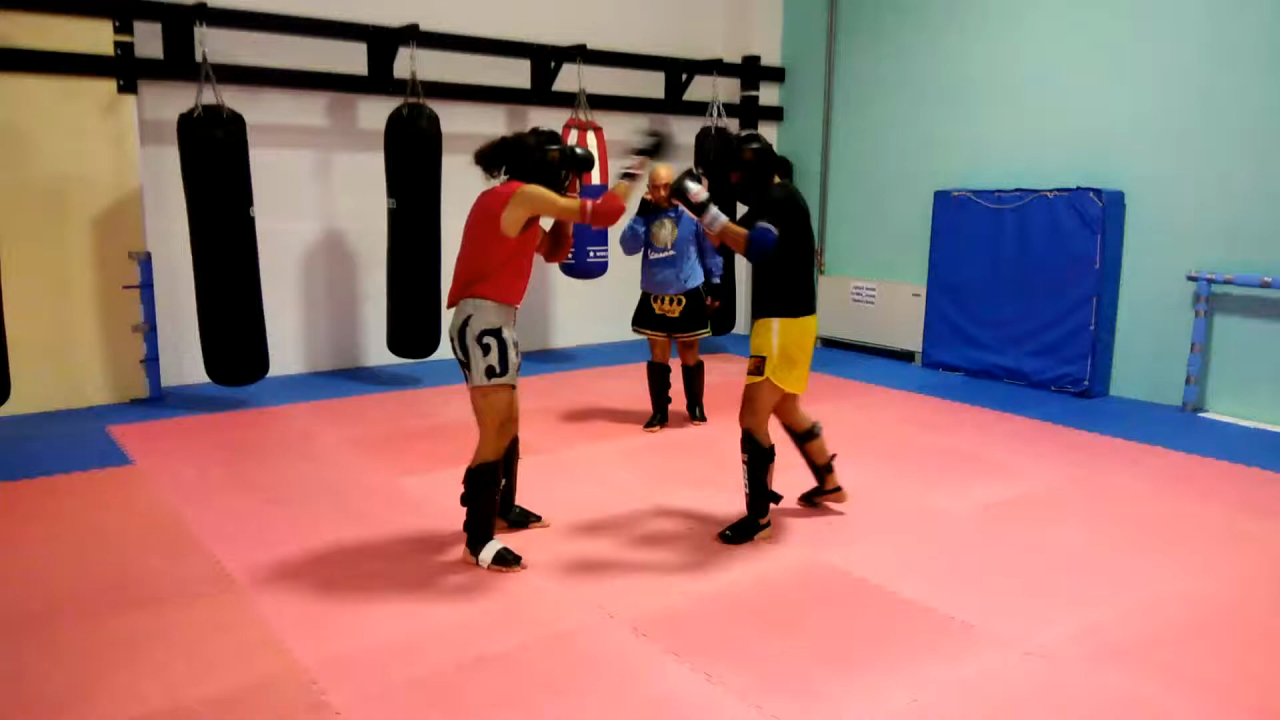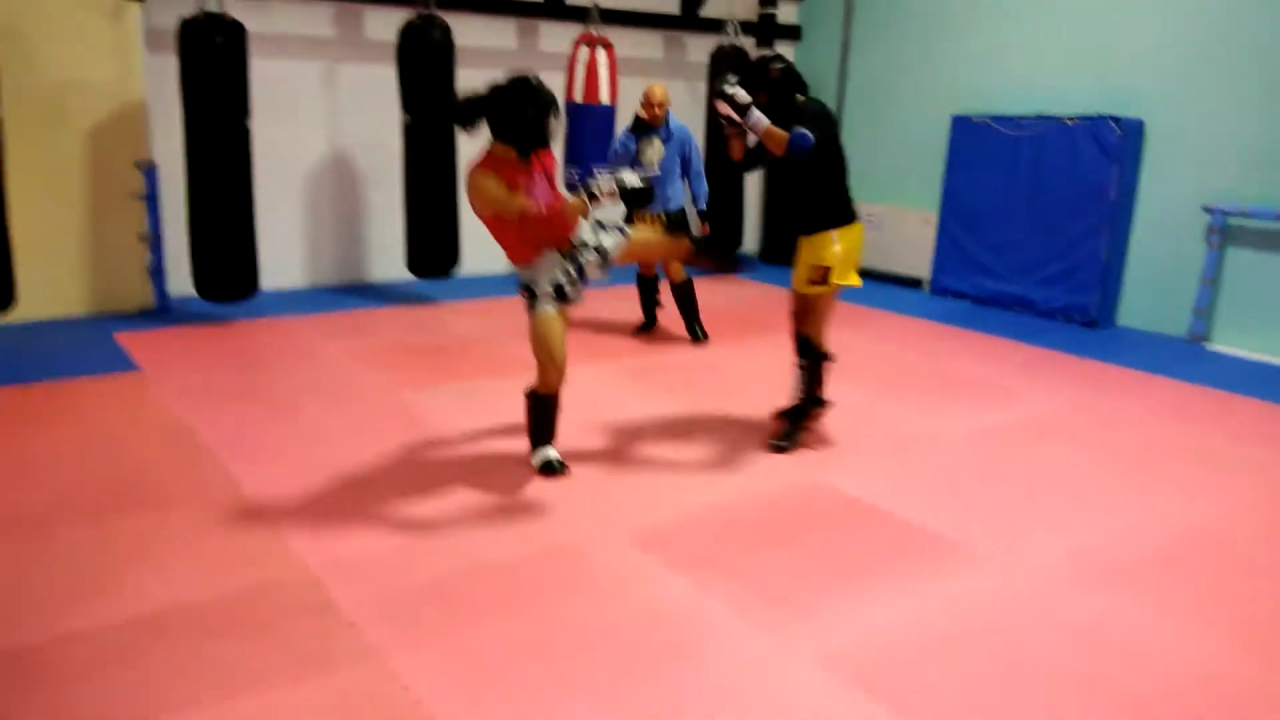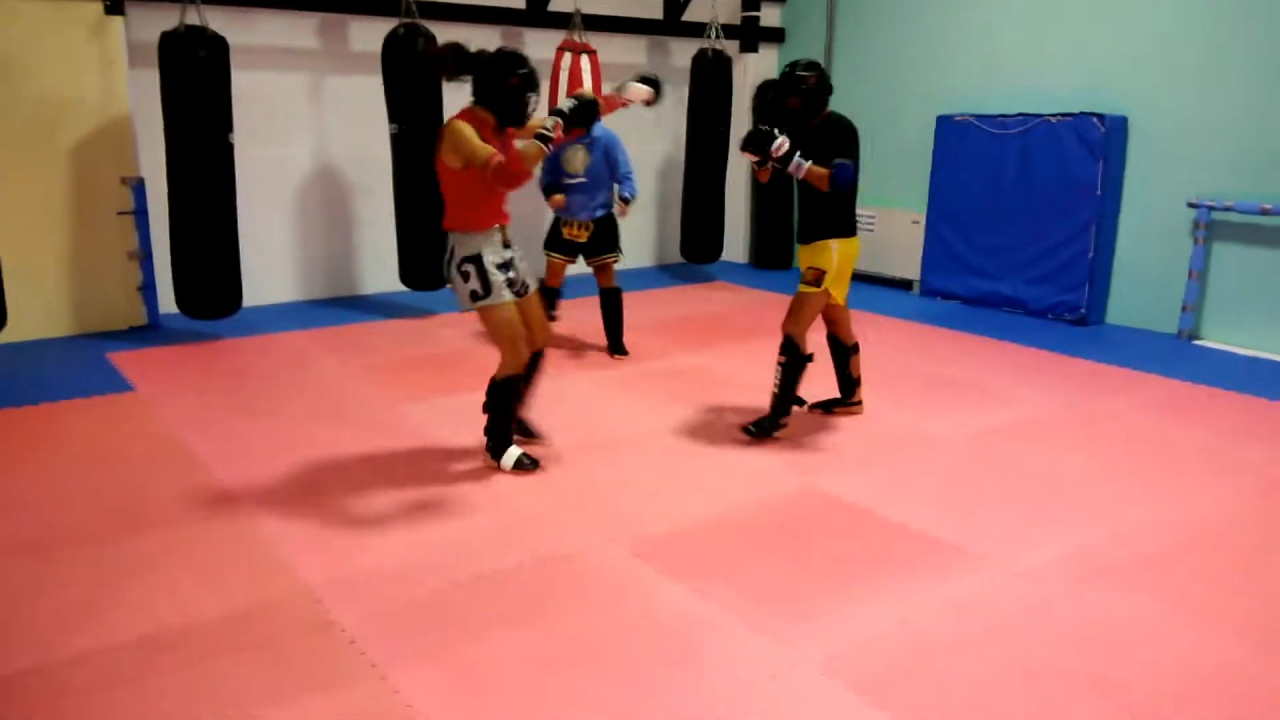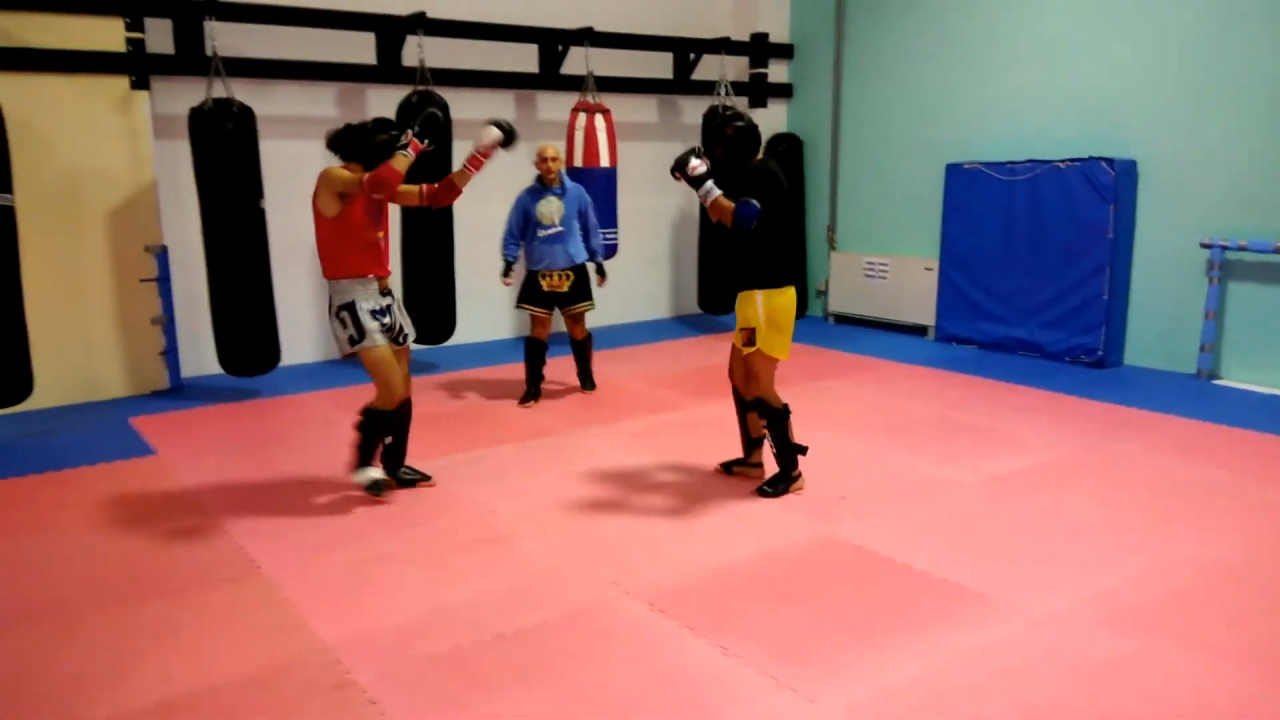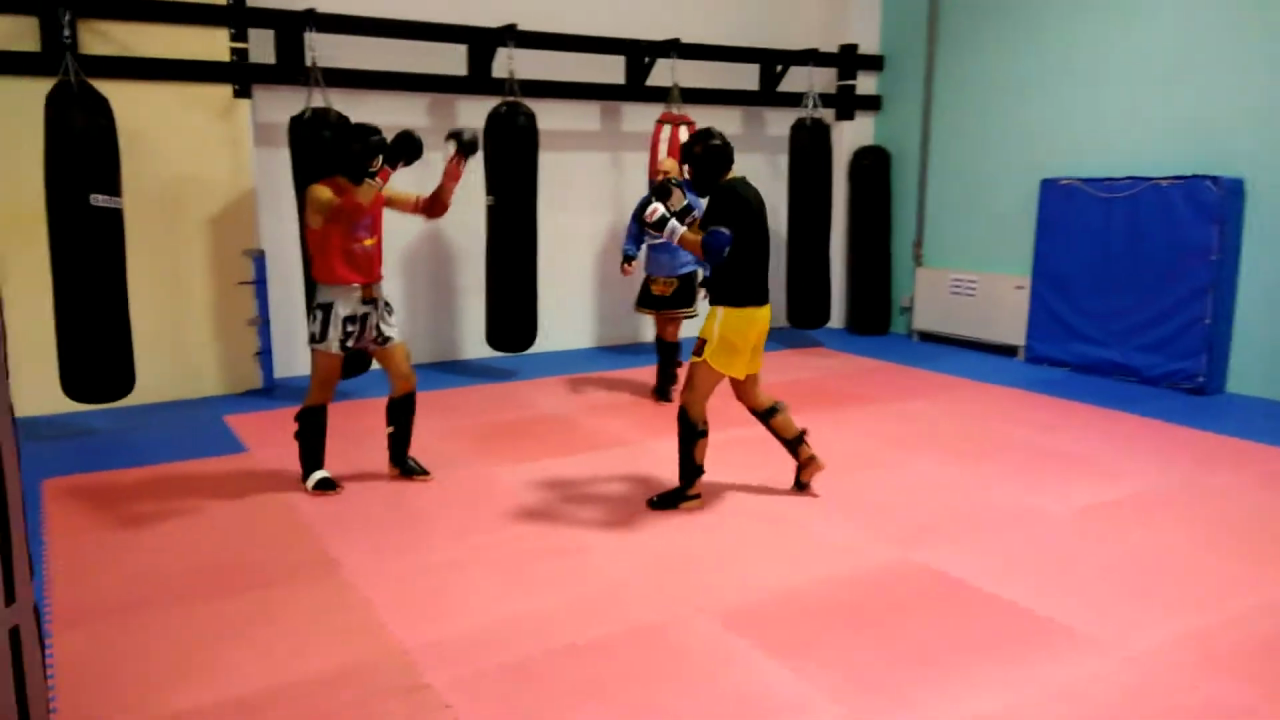
dt=0.7s
person 1, frame 1
left shoulder: (498, 199)
right shoulder: (525, 195)
left elbow: (555, 250)
right elbow: (603, 212)
left wrist: (566, 192)
right wrist: (636, 164)
left hip: (484, 321)
right hip: (486, 324)
left knee: (509, 423)
right knee: (495, 435)
left ankle: (503, 508)
right ankle: (478, 540)
person 1, frame 2
left shoulder: (533, 150)
right shoulder: (482, 181)
right elbow: (541, 223)
right wrist: (601, 191)
left hip: (581, 238)
right hip: (542, 272)
left knee: (669, 246)
right knee: (552, 369)
right ankle: (542, 446)
person 1, frame 3
left shoulder: (497, 127)
right shoulder: (460, 131)
left elbow: (542, 134)
right elbow: (510, 175)
right wrist: (554, 125)
left hip: (498, 244)
right hip: (474, 252)
left knee: (538, 337)
right knee: (518, 350)
left ankle: (509, 413)
right ankle: (499, 445)
person 1, frame 4
left shoulder: (378, 187)
right shoulder: (333, 180)
left elbow: (438, 195)
right elbow: (383, 181)
left wrist: (480, 154)
right wrist: (414, 141)
left hip: (384, 294)
right hip: (353, 299)
left knee: (400, 387)
right knee: (391, 389)
left ankle: (393, 464)
right ankle: (365, 464)
person 1, frame 5
left shoulder: (377, 192)
right shoulder: (320, 193)
left elbow: (432, 208)
right elbow: (349, 211)
left wrist: (454, 167)
right wrist: (385, 167)
left hip: (373, 300)
right hip: (336, 302)
left knee: (405, 379)
right knee: (323, 388)
left ankle: (400, 456)
right ankle: (312, 468)
person 2, frame 1
left shoulder: (780, 199)
right shoulder: (770, 199)
left elbow: (757, 246)
right elbow: (736, 241)
left wrist: (706, 211)
right wrist: (702, 207)
left hip: (785, 323)
right hip: (782, 319)
left knee: (752, 417)
right knee: (787, 410)
left ankle: (758, 515)
right ankle: (828, 483)
person 2, frame 2
left shoulder: (813, 113)
right shoulder: (784, 119)
left elbow: (794, 150)
right elbow: (743, 160)
left wrist: (749, 112)
right wrist: (732, 120)
left hip: (835, 233)
right hip: (811, 233)
left knee: (812, 327)
right knee: (801, 318)
left ankle: (801, 416)
right ankle: (812, 398)
person 2, frame 3
left shoulder: (840, 129)
right shoulder: (799, 130)
left elbow: (840, 183)
right elbow: (768, 178)
left wrist: (792, 160)
right wrist: (761, 156)
left hip: (834, 244)
right hip: (813, 242)
left knee: (793, 326)
right knee: (837, 324)
left ankle: (778, 414)
right ankle: (850, 397)
person 2, frame 4
left shoulder: (760, 173)
right shoulder: (753, 174)
left elbow: (742, 220)
right elbow: (729, 220)
left wrist: (705, 185)
right wrist: (703, 185)
left hip: (766, 295)
right hip: (757, 292)
left knee: (759, 386)
right knee: (739, 376)
left ankle: (790, 468)
right ankle: (752, 459)
person 2, frame 5
left shoulder: (728, 194)
right shoulder: (743, 191)
left elbow: (714, 251)
left wrist: (667, 224)
right wrist: (679, 213)
left hip: (736, 311)
right hip: (756, 308)
left knee: (693, 398)
right knee: (748, 391)
left ankle: (687, 489)
right ankle: (804, 456)
person 3, frame 1
left shoulder: (692, 214)
right shoulder: (646, 213)
left elbow: (710, 251)
right elbow: (629, 247)
left wrist: (713, 285)
right wrist: (642, 213)
left hip: (689, 296)
right hip: (654, 298)
left knee: (689, 356)
right knee: (658, 357)
left ankle: (696, 407)
right ankle: (659, 411)
person 3, frame 2
left shoulder: (681, 134)
right shoulder: (635, 131)
left elbow: (695, 172)
right elbow: (616, 159)
left wrist: (702, 211)
right wrist: (633, 128)
left hip: (671, 214)
right hip: (640, 213)
left knee: (675, 272)
right knee: (646, 269)
left ankle: (695, 325)
right ankle: (649, 317)
person 3, frame 3
left shoulder: (608, 140)
right shoulder: (560, 141)
left elbow: (625, 175)
right elbow: (547, 174)
left wrist: (624, 198)
right wrist: (550, 192)
left hip: (599, 221)
right hip: (564, 222)
left knee: (607, 282)
right knee: (552, 278)
left ankle: (616, 341)
person 3, frame 4
left shoulder: (577, 193)
right shoulder: (527, 198)
left elbow: (591, 229)
right elbow: (513, 234)
left wrist: (598, 261)
right wrist: (509, 263)
left hip: (574, 271)
right hip: (539, 274)
left knee: (577, 329)
right knee: (539, 331)
left ankle: (585, 373)
right ankle: (533, 387)
person 3, frame 5
left shoulder: (690, 204)
right shoulder: (646, 205)
right elbow: (634, 235)
right wrist: (628, 257)
left hip: (683, 277)
right hip: (656, 277)
left knee: (669, 333)
right knee: (661, 330)
left ankle: (664, 383)
right ankle: (669, 375)
